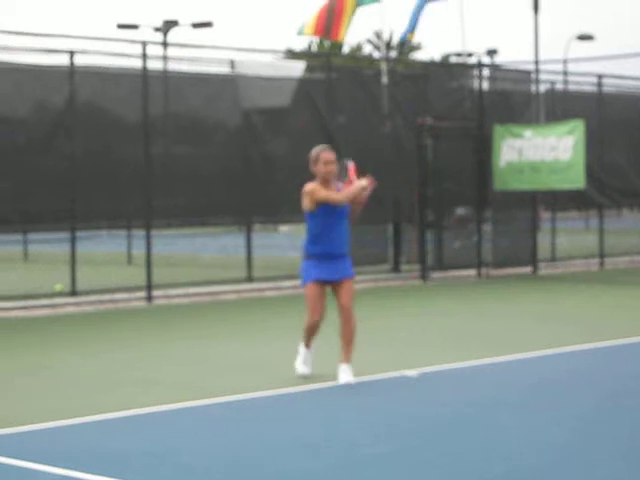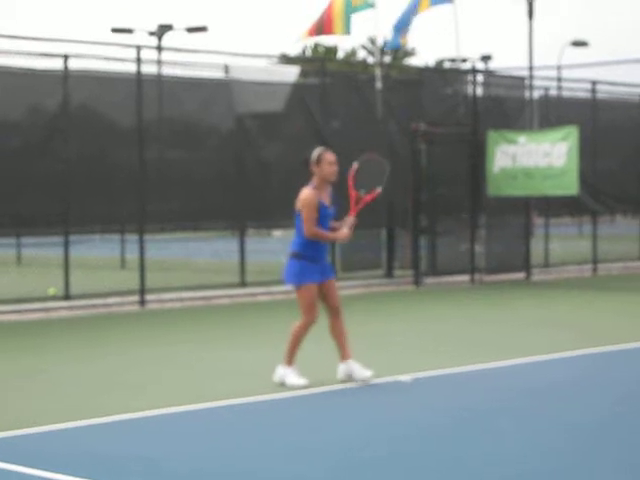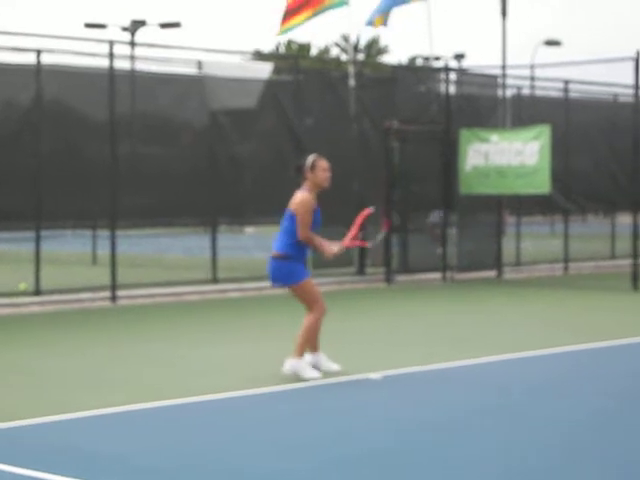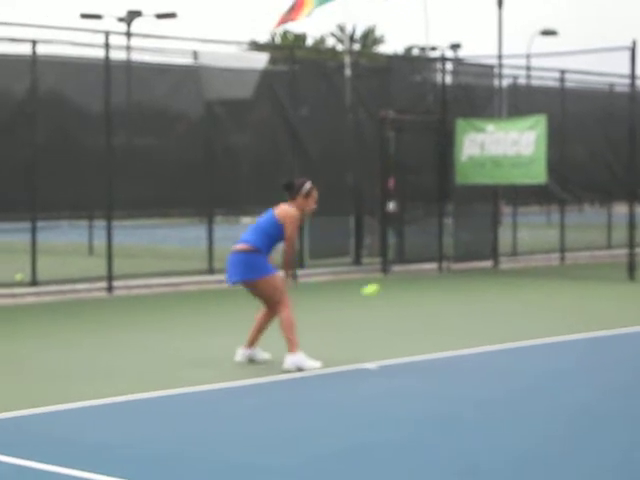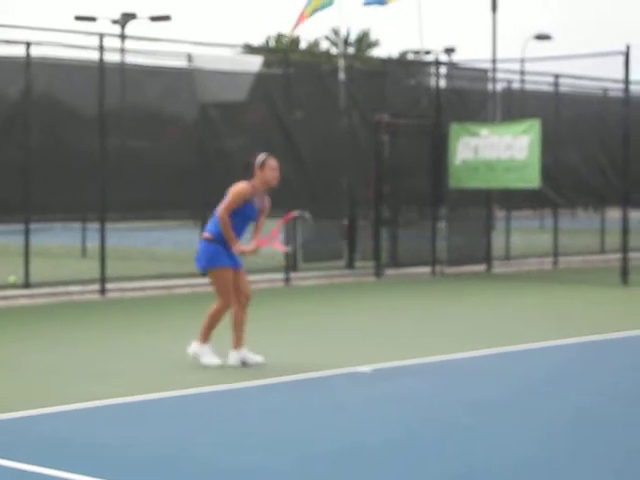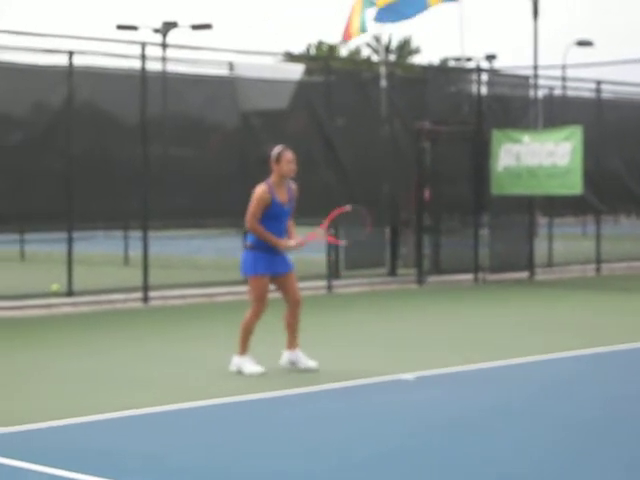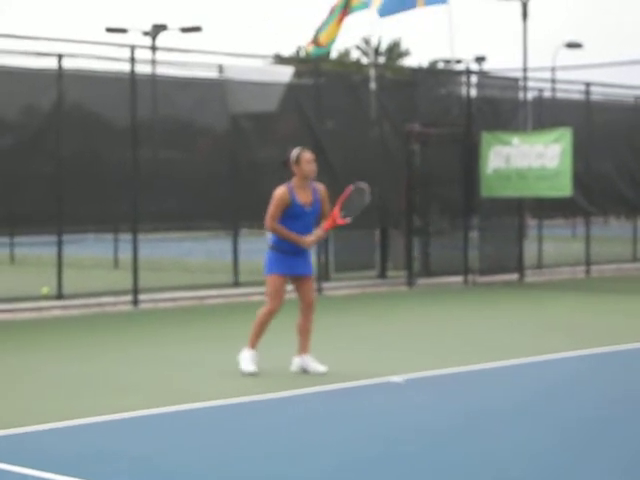
dt=0.5s
person 1, frame 1
left shoulder: (339, 186)
right shoulder: (311, 189)
left elbow: (350, 214)
right elbow: (341, 199)
left wrist: (363, 195)
right wrist: (360, 185)
left hip: (341, 260)
right hip: (316, 262)
left knee: (347, 311)
right knee: (315, 318)
left ankle: (345, 367)
right ankle: (306, 346)
person 1, frame 2
left shoulder: (327, 190)
right shoulder: (308, 195)
right elbow: (309, 231)
left wrist: (342, 226)
right wrist: (338, 237)
left hip: (321, 262)
right hip: (303, 263)
left knee: (335, 310)
right knee: (309, 317)
left ankle: (346, 364)
right ankle: (285, 368)
person 1, frame 3
left shoulder: (309, 196)
right shoulder: (304, 198)
right elbow: (303, 235)
left wrist: (327, 245)
right wrist: (325, 249)
left hip: (290, 261)
right hip: (286, 263)
left knee: (316, 307)
right knee: (317, 309)
left ankle: (313, 355)
right ankle: (295, 360)
person 1, frame 4
left shoulder: (280, 211)
right shoulder: (292, 212)
right elbow: (290, 248)
left wrist: (277, 275)
right wrist: (287, 271)
left hip: (238, 260)
right hip: (250, 258)
left knee: (273, 305)
right knee: (284, 304)
left ankle: (247, 349)
right ankle: (294, 355)
person 1, frame 5
left shoulder: (265, 201)
right shoulder: (243, 188)
left elbow: (258, 230)
right elbow: (221, 213)
left wrist: (252, 245)
right wrist: (234, 243)
left hip: (230, 250)
right hip: (214, 246)
left knee: (244, 297)
right knee: (226, 300)
left ankle: (238, 351)
right ankle: (200, 344)
person 1, frame 6
left shoulder: (292, 188)
right shoulder: (263, 191)
right elbow: (251, 224)
left wrist: (293, 237)
right wrist: (277, 242)
left hip: (279, 255)
right hip: (258, 254)
left knee: (295, 301)
right knee: (258, 306)
left ankle: (292, 352)
right ankle: (241, 358)
person 1, frame 7
left shoulder: (320, 190)
right shoulder: (283, 193)
left elbow: (326, 217)
right elbow: (270, 224)
left wrist: (319, 232)
right wrist: (299, 239)
left hip: (302, 257)
right hip: (279, 255)
left knee: (308, 304)
right knee: (273, 305)
left ankle: (303, 357)
right ankle: (248, 351)
